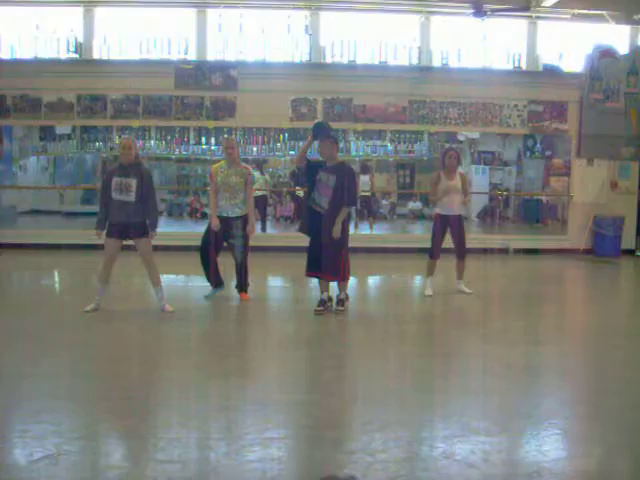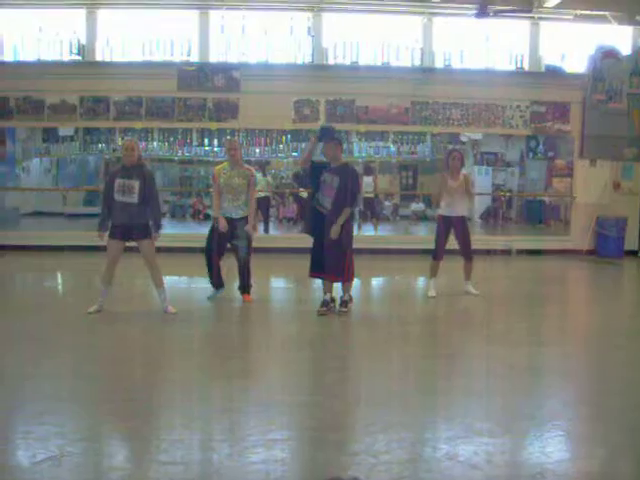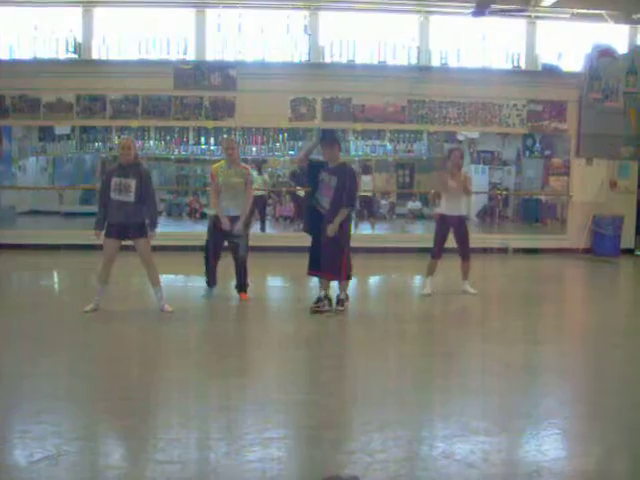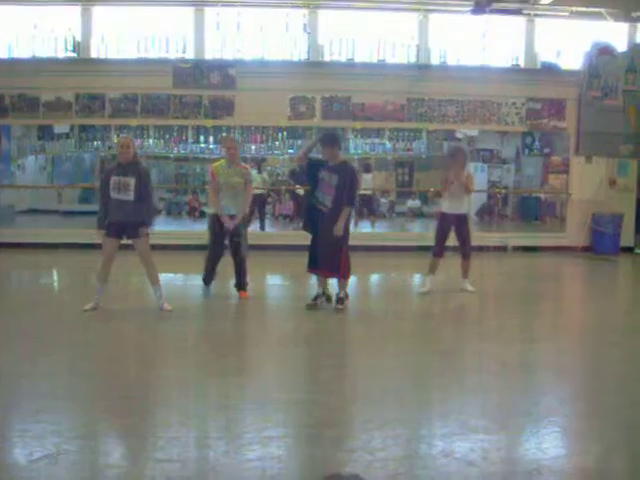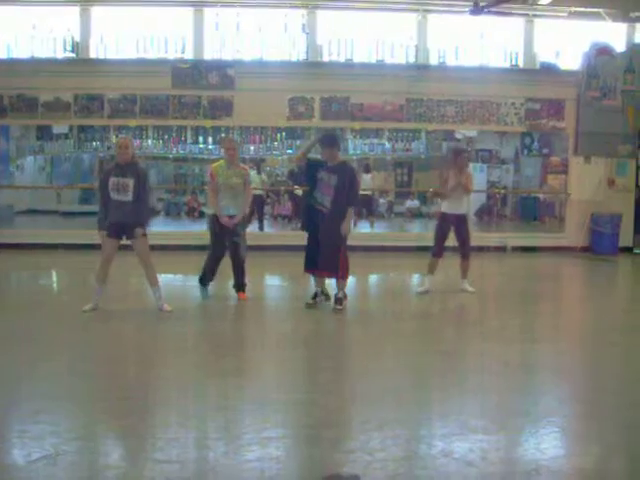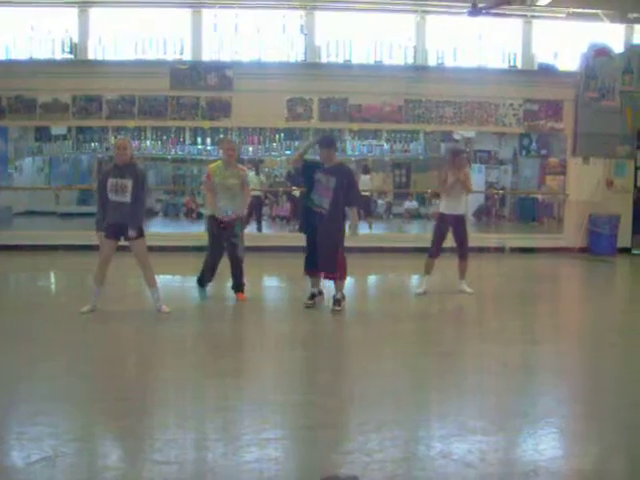
dt=0.1s
person 1, frame 1
left shoulder: (346, 171)
right shoulder: (319, 167)
left elbow: (349, 202)
right elbow: (299, 161)
left wrist: (338, 223)
right wrist: (310, 140)
left hip: (336, 224)
right hip: (318, 223)
left knee: (339, 260)
right knee: (319, 260)
left ankle: (342, 296)
right ankle: (325, 297)
person 1, frame 2
left shoulder: (350, 172)
right shoulder: (323, 168)
left elbow: (350, 203)
right elbow: (304, 163)
left wrist: (338, 224)
right wrist: (315, 142)
left hip: (340, 225)
right hip: (322, 223)
left knee: (343, 261)
right knee: (323, 260)
left ankle: (346, 297)
right ankle: (328, 298)
person 1, frame 3
left shoulder: (348, 172)
right shoulder: (322, 167)
left elbow: (348, 203)
right elbow: (302, 160)
left wrist: (335, 223)
right wrist: (315, 142)
left hip: (337, 224)
right hip: (320, 222)
left knee: (340, 260)
right knee: (319, 259)
left ankle: (342, 296)
right ankle: (324, 297)
person 1, frame 4
left shoulder: (348, 171)
right shoulder: (321, 166)
left elbow: (349, 202)
right elbow: (301, 158)
left wrist: (341, 222)
right wrist: (315, 142)
left hip: (337, 221)
right hip: (319, 220)
left knee: (339, 258)
right knee: (318, 256)
left ankle: (342, 294)
right ankle: (322, 293)
person 1, frame 5
left shoulder: (347, 171)
right shoulder: (319, 166)
left elbow: (352, 200)
right elbow: (300, 159)
left wrist: (347, 222)
right wrist: (313, 142)
left hip: (336, 221)
right hip: (316, 219)
left knee: (338, 257)
right knee: (314, 255)
left ankle: (341, 294)
right ankle: (320, 291)
person 1, frame 6
left shoulder: (345, 172)
right shoulder: (315, 167)
left elbow: (352, 200)
right elbow: (296, 161)
left wrist: (354, 221)
right wrist: (310, 144)
left hip: (333, 222)
right hip: (314, 221)
left knee: (336, 258)
right knee: (313, 256)
left ankle: (339, 295)
right ankle: (315, 291)
person 2, frame 1
left shoulder: (143, 173)
right shoulder: (112, 173)
left elbow: (150, 200)
right elbow: (104, 199)
left wrist: (153, 225)
right wrist: (100, 224)
left hip: (137, 223)
right hip: (116, 223)
left knee: (149, 261)
right knee: (107, 261)
left ankle: (162, 302)
right ankle: (97, 301)
person 2, frame 2
left shoulder: (146, 174)
right shoulder: (114, 174)
left elbow: (153, 201)
right elbow: (106, 201)
left wrist: (157, 226)
right wrist: (102, 225)
left hip: (140, 224)
right hip: (119, 225)
left knee: (152, 263)
right knee: (110, 263)
left ankle: (165, 303)
right ankle: (100, 303)
person 2, frame 3
left shoulder: (142, 173)
right shoulder: (111, 173)
left elbow: (150, 200)
right elbow: (103, 200)
left wrist: (153, 225)
right wrist: (99, 224)
left hip: (137, 223)
right hip: (115, 223)
left knee: (148, 261)
right knee: (107, 261)
left ankle: (162, 302)
right ankle: (96, 301)
person 2, frame 4
left shoulder: (141, 171)
right shoulder: (110, 172)
left elbow: (147, 199)
right elbow: (104, 199)
left wrist: (146, 223)
right wrist: (101, 223)
left hip: (136, 222)
right hip: (114, 222)
left knee: (147, 260)
right knee: (106, 260)
left ankle: (161, 301)
right ankle: (96, 300)
person 2, frame 5
left shoulder: (140, 172)
right shoulder: (108, 173)
left elbow: (144, 200)
right elbow: (103, 201)
left wrist: (142, 224)
right wrist: (102, 225)
left hip: (134, 223)
right hip: (113, 223)
left knee: (146, 261)
right knee: (105, 261)
left ankle: (160, 301)
right ankle: (95, 301)
person 2, frame 6
left shoulder: (138, 173)
right shoulder: (107, 173)
left elbow: (140, 201)
right elbow: (101, 201)
left wrist: (135, 225)
right wrist: (100, 226)
left hip: (131, 224)
right hip: (111, 224)
left knee: (144, 262)
right knee: (103, 262)
left ankle: (158, 303)
right ankle: (93, 302)
person 3, frame 1
left shoulder: (246, 170)
right shoulder: (215, 169)
left elbow: (250, 197)
right elbow: (213, 195)
left wrist: (251, 221)
right wrist: (213, 217)
left hip: (239, 217)
right hip: (219, 217)
left knee: (240, 255)
right knee: (207, 251)
left ankle: (243, 289)
right ankle: (216, 284)
person 3, frame 2
left shoulder: (249, 172)
right shoulder: (218, 171)
left elbow: (252, 198)
right elbow: (216, 196)
left wrist: (251, 221)
right wrist: (219, 218)
left hip: (242, 219)
right hip: (223, 218)
left knee: (243, 256)
right knee: (212, 253)
left ankle: (245, 290)
right ankle: (217, 286)
person 3, frame 3
left shoulder: (246, 170)
right shoulder: (216, 169)
left elbow: (249, 197)
right elbow: (213, 196)
left wrist: (242, 220)
right wrist: (222, 218)
left hip: (239, 218)
right hip: (219, 217)
left knee: (240, 255)
right knee: (212, 252)
left ankle: (242, 289)
right ankle: (211, 284)
person 3, frame 4
left shoulder: (245, 170)
right shoulder: (216, 168)
left elbow: (248, 196)
right elbow: (213, 194)
left wrist: (239, 218)
right wrist: (223, 217)
left hip: (239, 216)
right hip: (219, 216)
left knee: (240, 254)
right knee: (216, 251)
left ankle: (241, 287)
right ankle: (207, 282)
person 3, frame 5
left shoulder: (244, 171)
right shoulder: (215, 169)
left elbow: (248, 196)
right elbow: (212, 194)
left wrist: (240, 216)
right wrist: (222, 216)
left hip: (238, 217)
right hip: (219, 216)
left knee: (239, 254)
right knee: (217, 252)
left ankle: (240, 288)
right ankle: (204, 282)
person 3, frame 6
left shoulder: (242, 172)
right shoulder: (212, 169)
left elbow: (247, 197)
right elbow: (208, 193)
left wrist: (238, 213)
right wrist: (218, 213)
left hip: (236, 217)
right hip: (216, 217)
left knee: (237, 255)
right knee: (215, 252)
left ankle: (239, 289)
right ankle: (202, 283)
person 4, frame 1
left shoulder: (462, 177)
right shoulder: (438, 177)
left elbow: (467, 194)
right elbow: (432, 199)
left wrist: (465, 200)
right wrist: (442, 194)
left hip: (457, 217)
right hip: (441, 216)
left knee: (461, 251)
right knee: (435, 250)
left ankle: (460, 283)
right ankle: (429, 284)
person 4, frame 2
left shoulder: (465, 178)
right shoulder: (443, 177)
left elbow: (470, 195)
right elbow: (437, 197)
left wrist: (465, 188)
right wrist: (447, 190)
left hip: (460, 218)
right hip: (444, 217)
left knee: (468, 252)
right knee: (438, 251)
left ankle: (468, 284)
right ankle: (432, 285)
person 4, frame 3
left shoulder: (465, 176)
right shoulder: (444, 175)
left elbow: (468, 191)
right elbow: (442, 188)
left wrist: (460, 178)
right wrist: (449, 172)
left hip: (460, 217)
right hip: (444, 216)
left knee: (465, 252)
right knee: (436, 251)
left ankle: (465, 284)
right ankle: (428, 284)
person 4, frame 4
left shoulder: (467, 175)
right shoulder: (447, 174)
left elbow: (469, 191)
right elbow: (443, 191)
left wrist: (460, 179)
right wrist: (451, 178)
left hip: (461, 216)
right hip: (446, 215)
left knee: (466, 250)
right knee: (438, 250)
left ankle: (465, 282)
right ankle: (428, 282)
person 4, frame 5
left shoulder: (467, 175)
right shoulder: (446, 175)
left elbow: (469, 191)
right elbow: (443, 195)
left wrist: (461, 181)
right wrist: (456, 184)
left hip: (461, 216)
right hip: (446, 215)
left knee: (465, 250)
right knee: (438, 249)
left ankle: (464, 283)
right ankle: (427, 282)
person 4, frame 6
left shoulder: (466, 174)
right shoulder: (445, 174)
left elbow: (469, 190)
right elbow: (443, 191)
left wrist: (460, 177)
right wrist: (455, 180)
left hip: (459, 217)
right hip: (444, 215)
left knee: (463, 251)
right knee: (434, 249)
left ankle: (462, 283)
right ankle: (425, 283)
